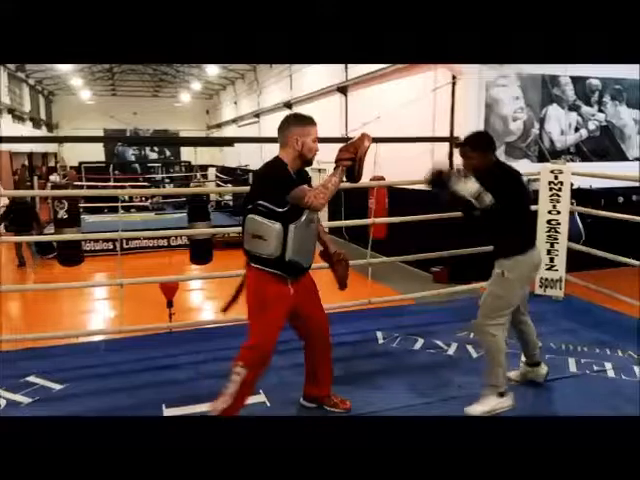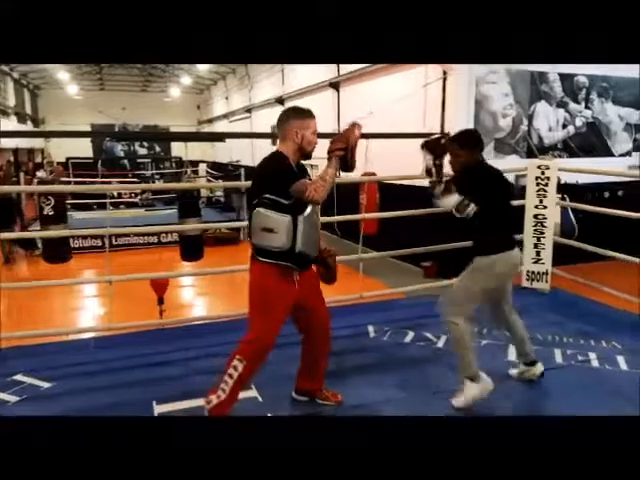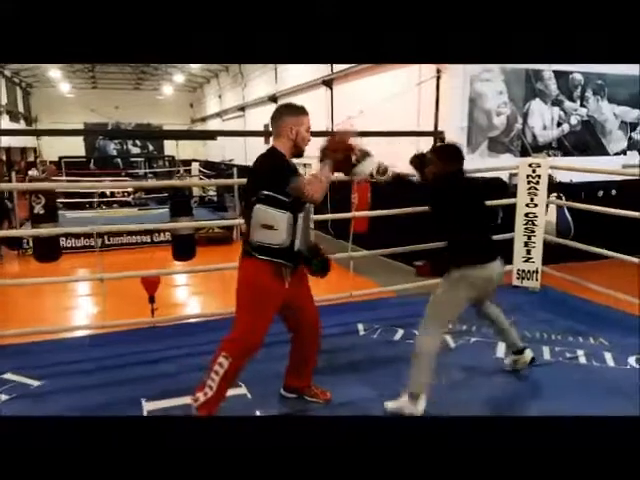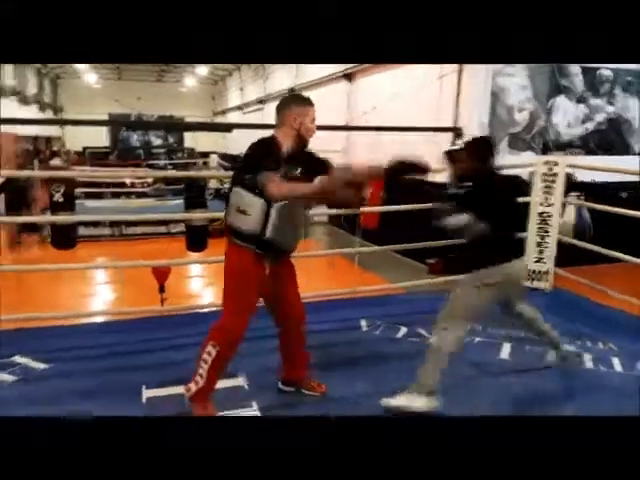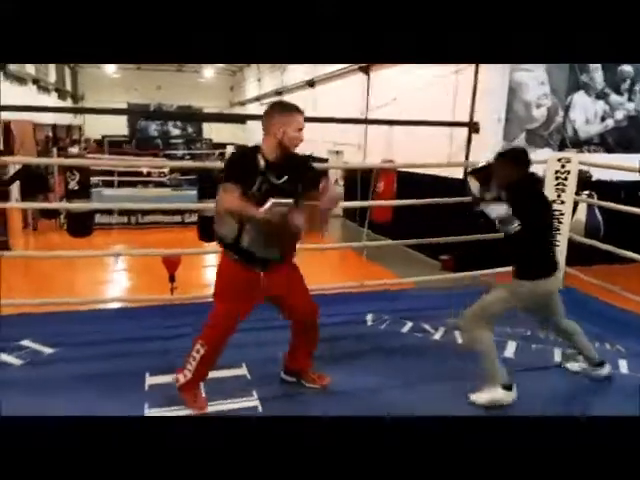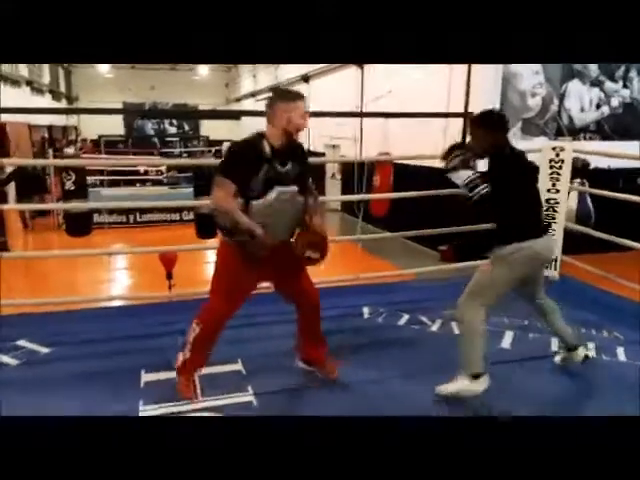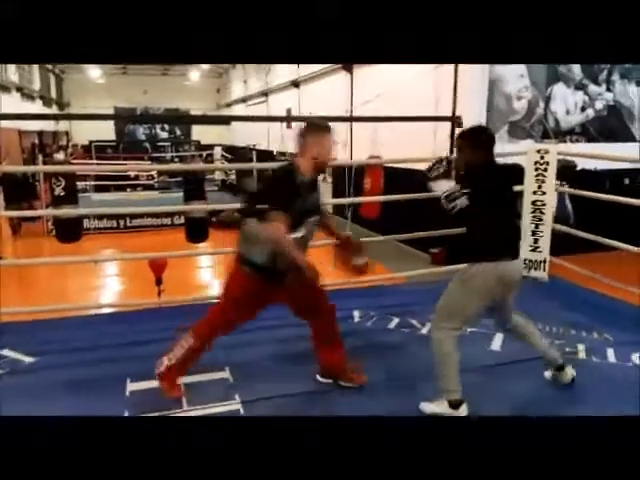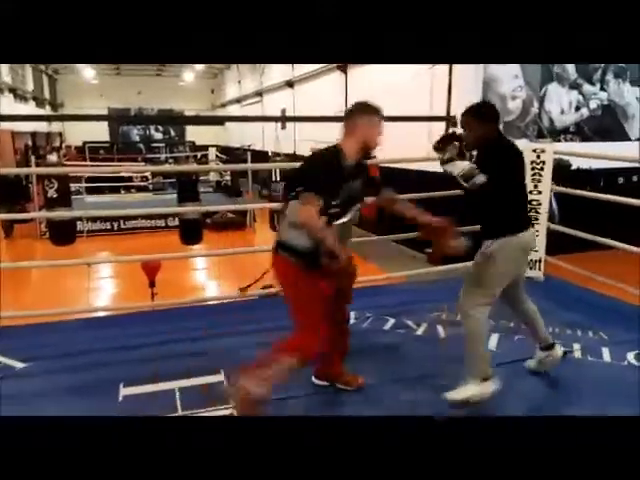
dt=0.2s
person 1, frame 1
left shoulder: (300, 175)
right shoulder: (271, 174)
right elbow: (316, 201)
left wrist: (330, 249)
right wrist: (342, 167)
left hip: (298, 275)
right hip: (268, 277)
left knee: (319, 334)
right knee: (260, 346)
left ankle: (318, 393)
right ankle: (223, 408)
person 1, frame 2
left shoulder: (295, 168)
right shoulder: (273, 167)
right elbow: (316, 194)
left wrist: (320, 248)
right wrist: (335, 159)
left hip: (300, 268)
right hip: (272, 271)
left knee: (319, 327)
right knee: (260, 340)
left ankle: (309, 387)
right ankle: (217, 405)
person 1, frame 3
left shoulder: (285, 164)
right shoulder: (271, 163)
right elbow: (314, 193)
left wrist: (308, 248)
right wrist: (329, 163)
left hip: (289, 266)
right hip: (263, 268)
left knee: (308, 326)
right knee: (247, 337)
left ankle: (298, 384)
right ankle: (205, 403)
person 1, frame 4
left shoulder: (302, 158)
right shoulder: (262, 150)
left elbow: (337, 177)
right elbow: (275, 191)
right wrist: (325, 186)
left hip: (277, 256)
right hip: (248, 254)
left knee: (293, 317)
right knee: (232, 325)
left ankle: (294, 377)
right ankle: (199, 393)
person 1, frame 5
left shoulder: (296, 165)
right shoulder: (242, 160)
left elbow: (327, 192)
right elbow: (226, 203)
left wrist: (317, 208)
right wrist: (268, 219)
left hip: (279, 263)
right hip: (240, 263)
left knee: (306, 314)
right knee: (220, 325)
left ankle: (297, 369)
right ankle: (188, 383)
person 1, frame 6
left shoulder: (296, 153)
right shoulder: (245, 151)
left elbow: (307, 189)
right elbow: (220, 197)
left wrist: (315, 216)
right wrist: (253, 229)
left hip: (279, 247)
right hip: (241, 247)
left knee: (308, 298)
right knee: (217, 310)
left ankle: (314, 357)
right ankle: (186, 368)
person 1, frame 7
left shoulder: (310, 182)
right shoulder: (281, 182)
left elbow: (316, 213)
right elbow: (275, 231)
left wrist: (339, 236)
right wrist: (303, 264)
left hip: (287, 269)
right hip: (256, 271)
left knee: (323, 312)
right knee: (216, 324)
left ankle: (334, 368)
right ankle: (169, 370)
person 1, frame 8
left shoulder: (358, 169)
right shoulder: (322, 165)
left elbow: (388, 200)
right elbow: (305, 215)
left wrist: (430, 221)
right wrist: (335, 249)
left hip: (323, 261)
right hip: (296, 261)
left knee: (336, 320)
right knee: (315, 340)
left ankle: (329, 371)
right ankle: (250, 385)
person 2, frame 1
left shoulder: (507, 177)
right shoulder: (492, 177)
left elbow: (492, 209)
right elbow: (480, 215)
left wrist: (465, 183)
right wrist: (454, 185)
left hip: (516, 258)
right hip: (519, 255)
left knee: (488, 322)
right knee: (517, 314)
left ankle: (497, 394)
right ankle: (534, 365)
person 2, frame 2
left shoulder: (487, 178)
right shoulder: (480, 176)
left elbow: (475, 214)
left wrist: (446, 193)
left hip: (493, 258)
right hip: (505, 254)
left knee: (451, 309)
right knee: (503, 311)
left ankle: (474, 379)
right ankle: (530, 364)
person 2, frame 3
left shoulder: (448, 187)
right shoulder: (467, 188)
right wrist: (427, 178)
left hip: (467, 271)
right hip: (492, 265)
left knee: (431, 328)
right knee: (483, 304)
left ankle: (414, 397)
right ankle: (520, 352)
person 2, frame 4
left shoulder: (487, 189)
right shoulder: (502, 185)
left elbow: (478, 229)
left wrist: (449, 214)
right wrist: (458, 179)
left hip: (491, 270)
right hip: (513, 265)
left knee: (449, 325)
right knee: (515, 306)
left ankle: (424, 393)
right ankle: (558, 345)
person 2, frame 5
left shoulder: (528, 199)
right shoulder: (526, 192)
left elbow: (519, 231)
left wrist: (494, 205)
left hip: (530, 282)
right hip: (548, 278)
left knee: (471, 321)
right knee: (556, 320)
left ankle: (501, 387)
right ankle: (596, 363)
person 2, frame 6
left shoulder: (504, 162)
right shoulder: (515, 160)
left elbow: (486, 196)
left hip: (518, 247)
right hip: (540, 243)
left knee: (470, 305)
right knee: (536, 297)
left ankle: (473, 376)
right ankle: (572, 347)
person 2, frame 7
left shoulder: (485, 179)
right shoulder: (498, 177)
left elbow: (467, 213)
right wrist: (460, 182)
left hip: (487, 267)
right hip: (510, 264)
left knee: (443, 327)
right knee: (507, 319)
left ankle: (454, 402)
right ankle: (559, 365)
person 2, frame 8
left shoulder: (504, 154)
right shoulder: (496, 151)
left elbow: (489, 192)
right elbow: (488, 190)
left wrist: (458, 164)
right wrist: (461, 162)
left hip: (507, 240)
right hip: (515, 236)
left knee: (472, 304)
right knee: (515, 297)
left ankle: (481, 378)
right ankle: (548, 348)
